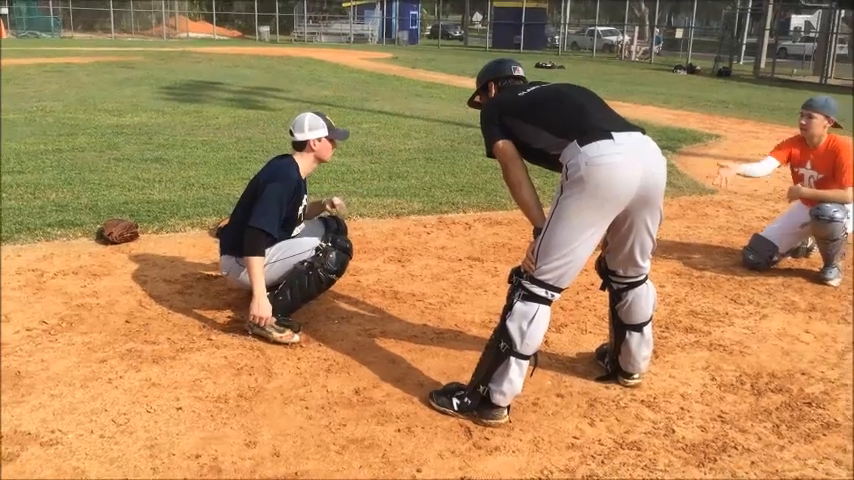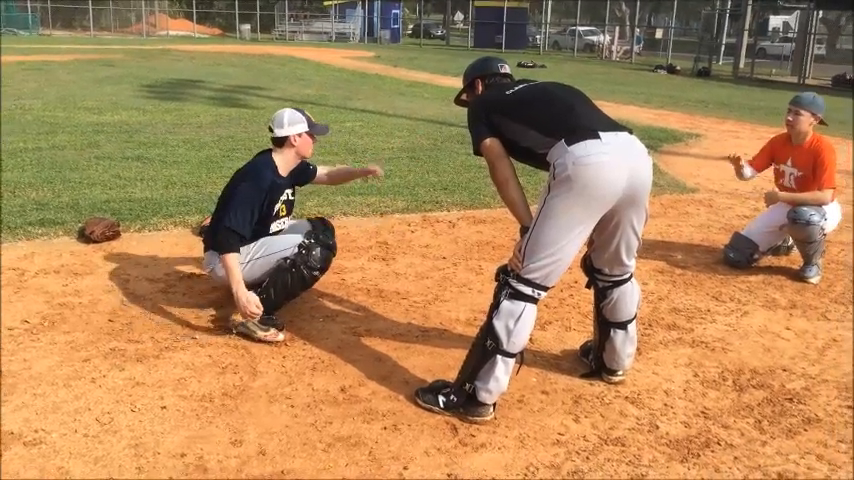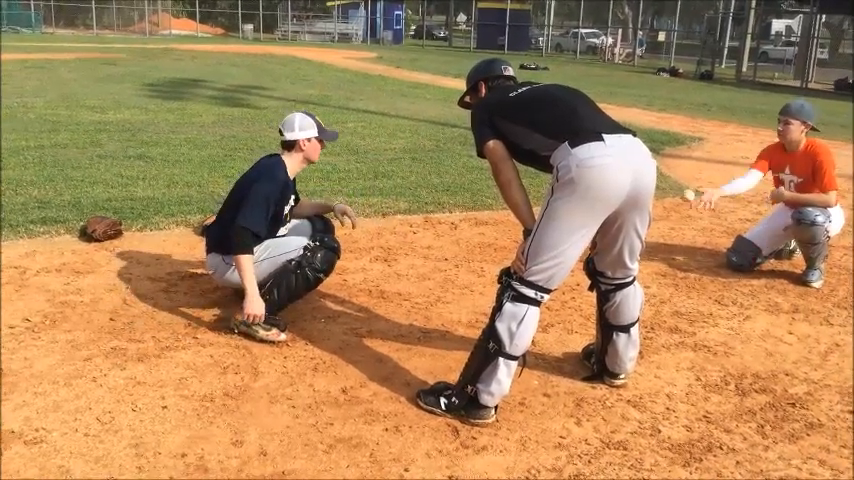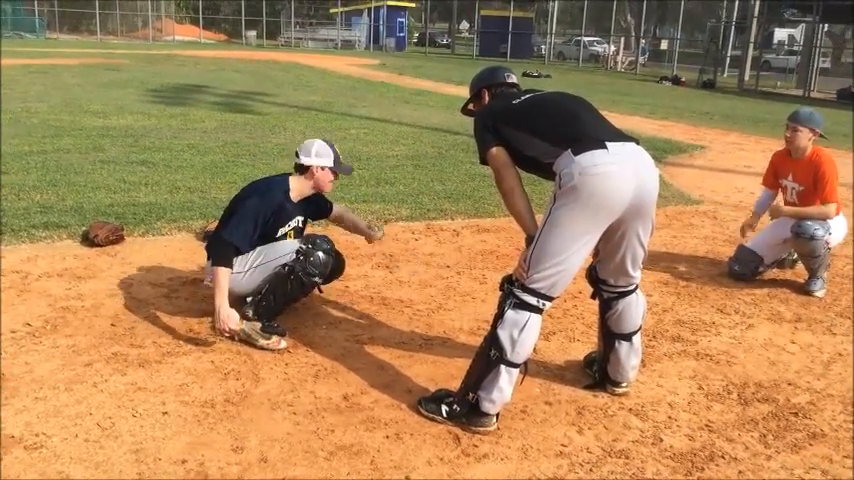
dt=1s
person 1, frame 1
left shoulder: (495, 106)
right shoulder: (560, 91)
left elbow: (513, 166)
left wrist: (541, 229)
left hip: (601, 164)
right hip: (649, 155)
left knee: (537, 282)
right knee: (630, 270)
left ankle: (490, 397)
right ankle: (629, 363)
person 1, frame 2
left shoulder: (483, 104)
right shoulder: (548, 90)
left elbow: (500, 165)
left wrist: (528, 229)
left hip: (588, 163)
right hip: (636, 155)
left knee: (523, 281)
right knee: (616, 269)
left ankle: (475, 395)
right ankle: (613, 360)
person 1, frame 3
left shoulder: (486, 107)
right shoulder: (551, 93)
left elbow: (504, 168)
left wrist: (531, 231)
left hip: (591, 166)
right hip: (640, 158)
left knee: (526, 284)
right knee: (619, 273)
left ankle: (476, 398)
right ankle: (615, 363)
person 1, frame 4
left shoulder: (489, 114)
right shoulder: (553, 101)
left elbow: (507, 176)
left wrist: (533, 238)
left hip: (595, 173)
right hip: (642, 166)
left knee: (528, 291)
right knee: (621, 280)
left ankle: (478, 405)
right ankle: (617, 372)
person 2, frame 1
left shoulder: (294, 170)
right shoulder: (285, 177)
left elbow: (297, 213)
right elbow: (254, 238)
left wrist: (323, 205)
right wrist: (260, 297)
right hip: (243, 262)
left knee: (334, 227)
right knee: (338, 250)
left ankle: (278, 287)
right ankle: (270, 315)
person 2, frame 2
left shoulder: (288, 165)
right shoulder: (257, 178)
left elbow: (327, 175)
right elbow: (228, 238)
left wrist: (364, 170)
right wrist: (240, 292)
left hip: (251, 245)
right hip: (226, 258)
left knee: (320, 230)
right knee: (319, 248)
left ankle: (259, 285)
right ankle: (253, 317)
person 2, frame 3
left shoulder: (283, 171)
right shoulder: (272, 178)
left elbow: (293, 208)
right elbow: (240, 238)
left wrist: (332, 207)
right wrist: (252, 295)
right hip: (229, 261)
left knee: (320, 227)
right knee: (325, 249)
left ankle: (265, 284)
right ankle: (255, 316)
person 2, frame 4
left shoulder: (307, 196)
right shoulder: (264, 198)
left elbow: (338, 213)
right elbow: (223, 250)
left wrist: (367, 229)
right wrist: (222, 307)
left hip: (257, 264)
right hip: (234, 271)
left knee: (332, 263)
right knee: (318, 252)
left ankle: (257, 297)
right ankle: (253, 318)
person 3, frame 1
right shoulder: (792, 144)
right elbow: (764, 166)
left wrist: (805, 192)
right wrist: (736, 169)
left hip: (838, 211)
right hip: (805, 208)
left knee: (825, 214)
right knee: (754, 258)
left ankle: (833, 264)
right ankle: (804, 244)
person 3, frame 2
left shoulder: (823, 148)
right shoulder: (777, 142)
left elbow: (826, 196)
right elbow: (749, 172)
left wrist: (781, 196)
right wrist: (739, 166)
left hip: (820, 210)
right hip: (785, 207)
left knee: (803, 217)
right knee: (735, 256)
left ankle: (813, 262)
right ankle: (784, 242)
person 3, frame 3
left shoulder: (819, 152)
right shoulder: (772, 151)
left elbow: (830, 199)
right elbow: (749, 179)
left wrist: (788, 195)
right wrist: (718, 192)
left hip: (824, 214)
right hip: (788, 210)
left knee: (807, 218)
right knee: (738, 260)
left ankle: (816, 266)
right ankle: (786, 246)
person 3, frame 4
left shoulder: (823, 161)
right shoulder: (779, 157)
left elbow: (829, 211)
right elbow: (769, 193)
left wrist: (784, 210)
right wrist: (754, 217)
left hip: (827, 224)
right hip: (791, 220)
left knee: (806, 231)
right knee: (739, 269)
left ankle: (818, 275)
right ankle: (788, 254)
